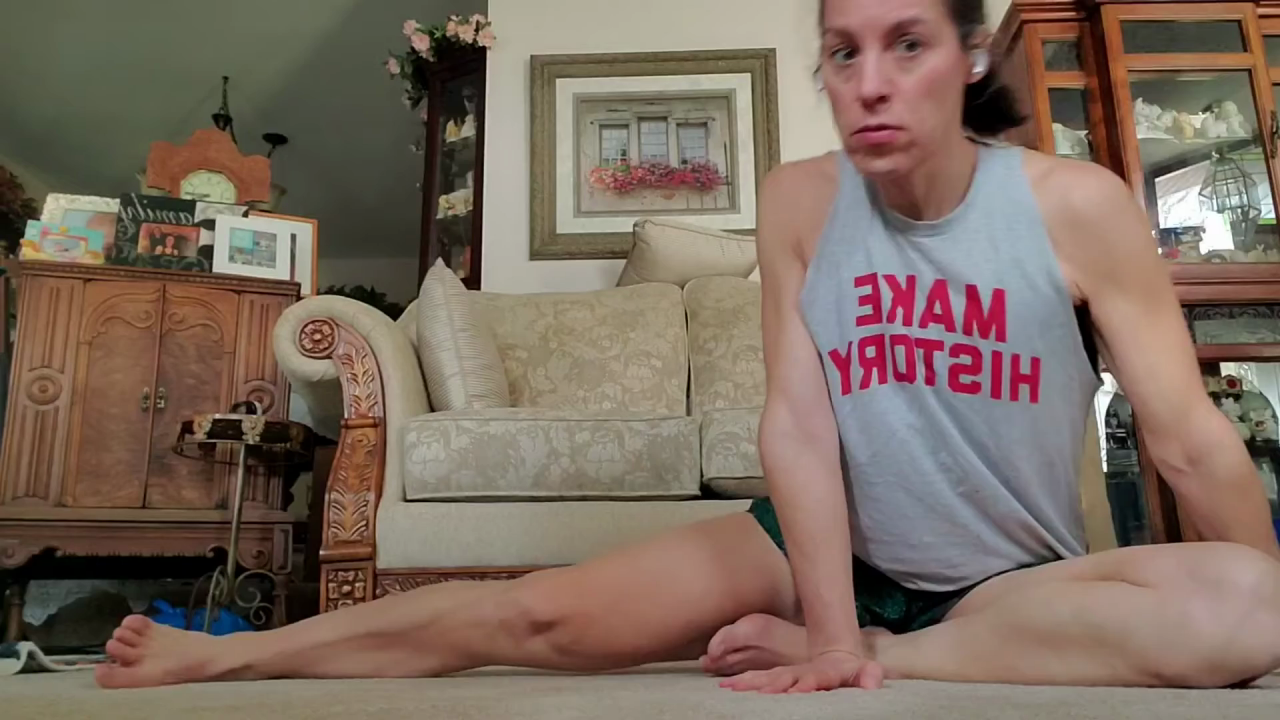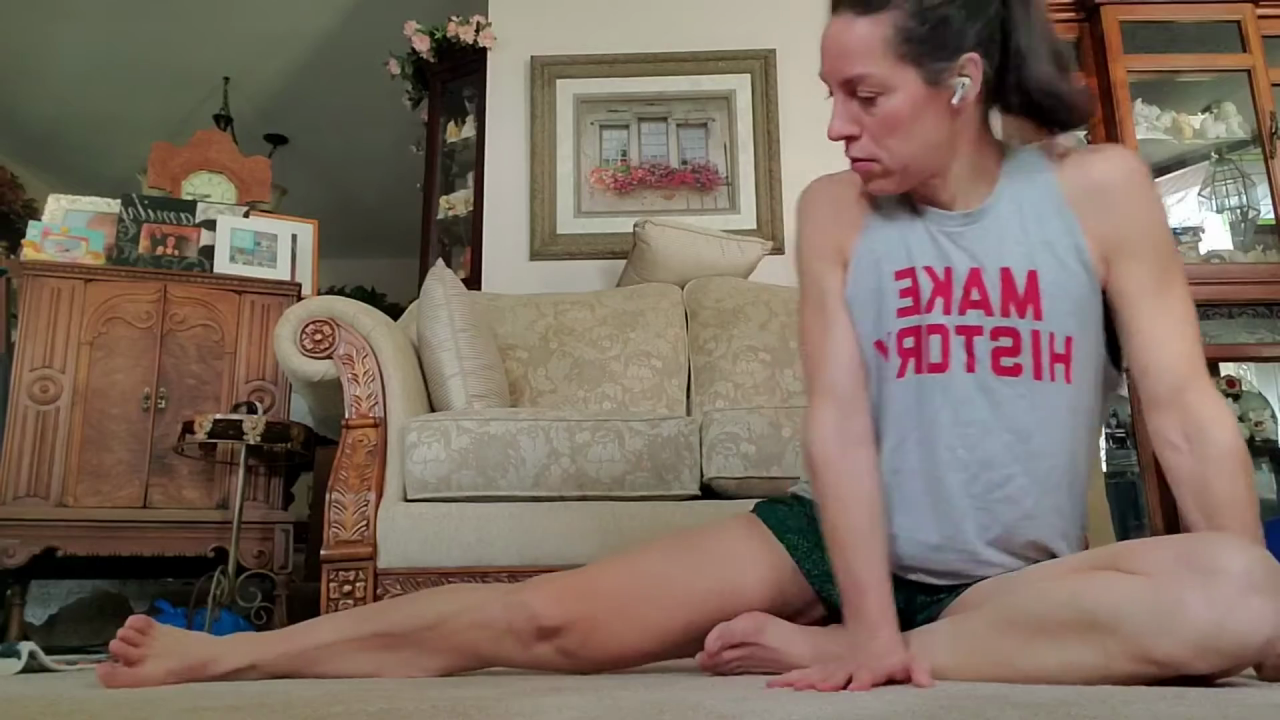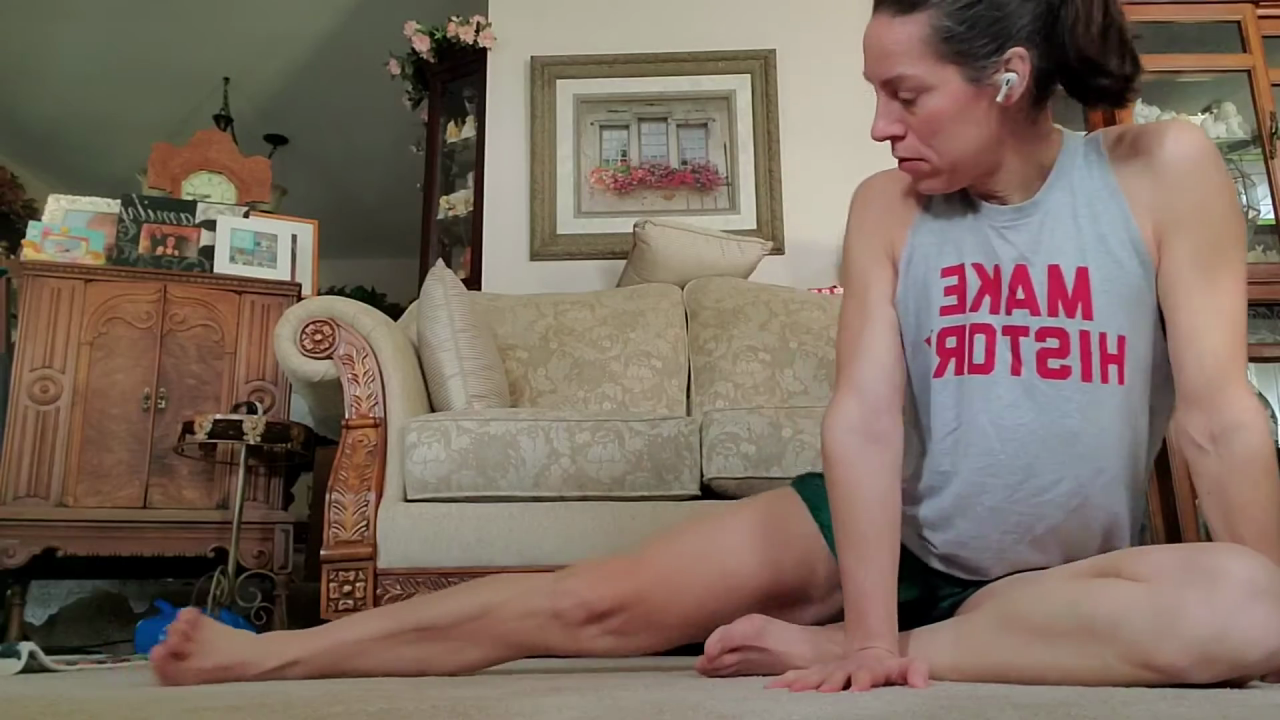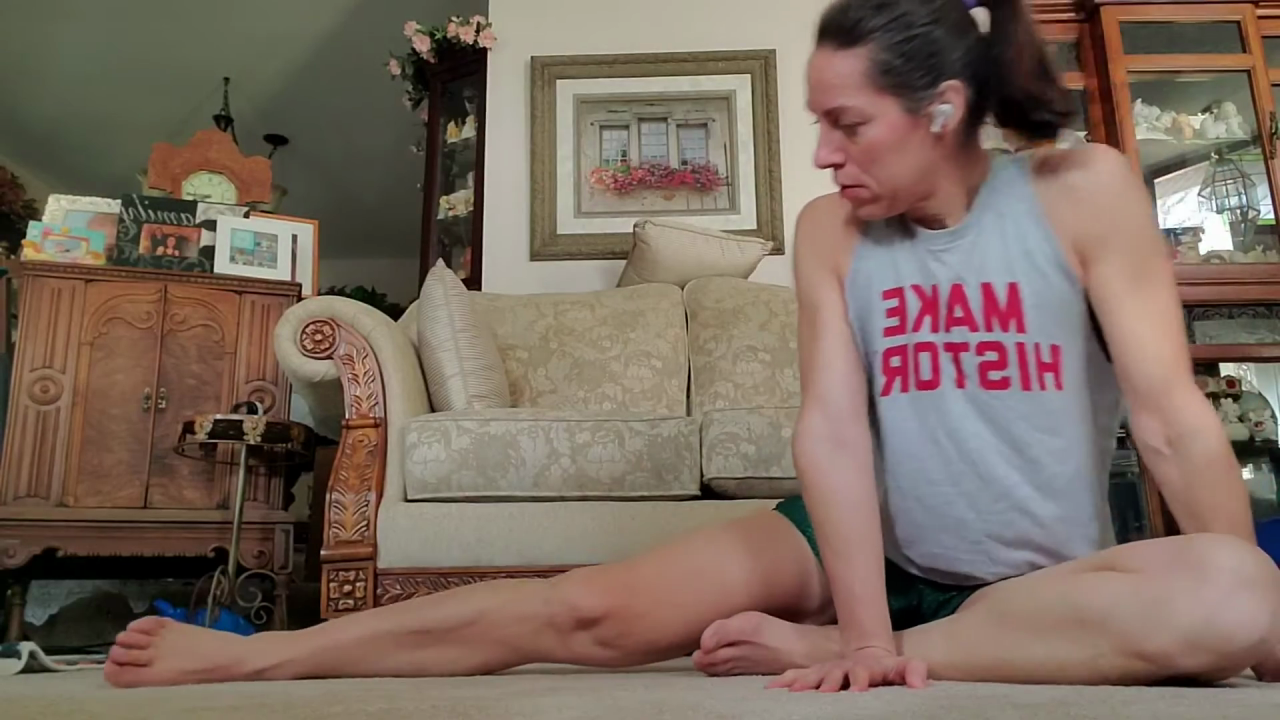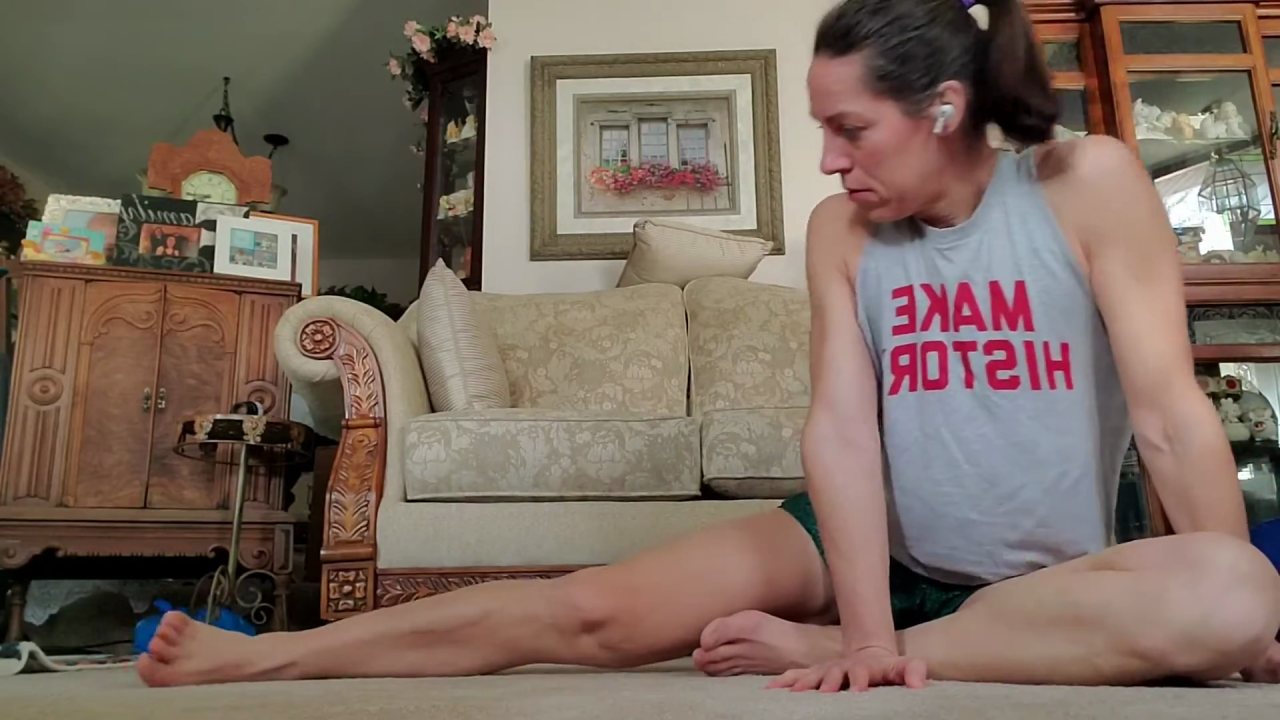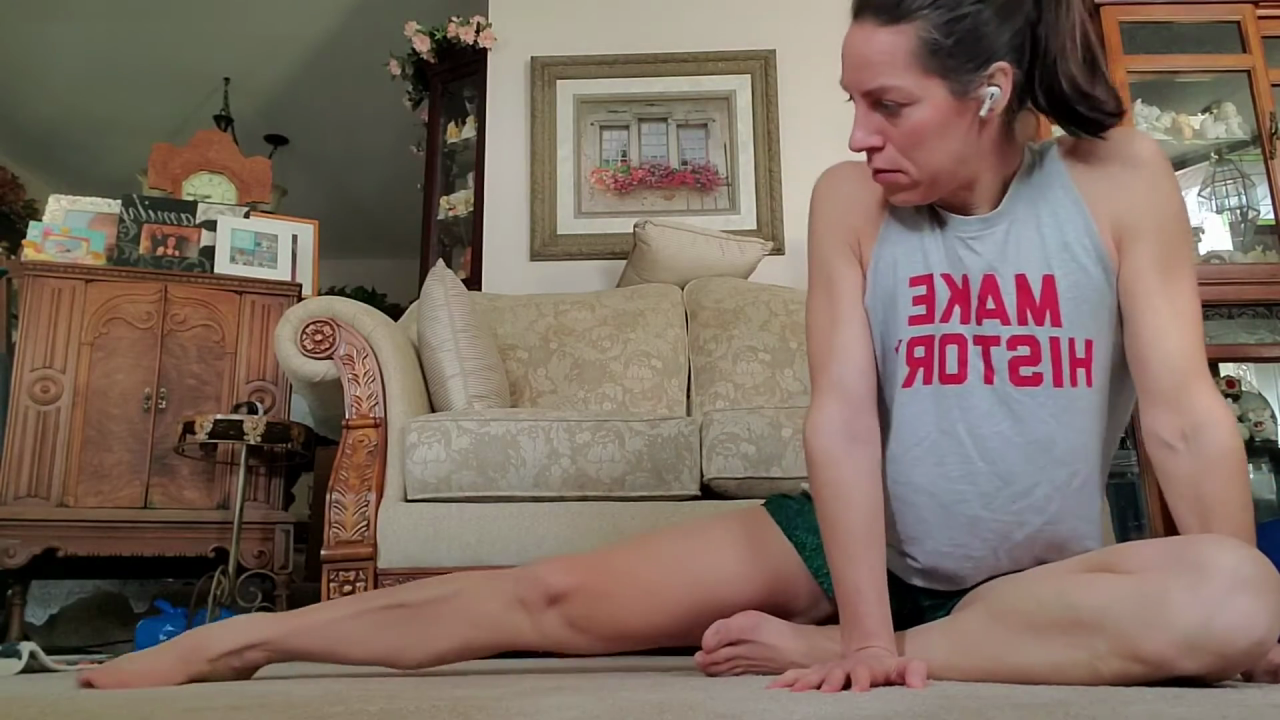
dt=0.4s
person 1, frame 1
left shoulder: (1078, 207)
right shoulder: (796, 200)
right elbow: (795, 425)
right wrist: (833, 629)
left hip: (1014, 580)
right hip: (839, 544)
right knee: (547, 612)
left ankle: (884, 658)
right ankle: (219, 655)
person 1, frame 2
left shoulder: (1102, 191)
right shoulder: (833, 210)
left elbow: (1185, 416)
right elbow: (837, 421)
right wrist: (873, 629)
left hip: (1012, 582)
right hip: (843, 539)
right knee: (553, 618)
left ankle: (820, 654)
right ankle: (226, 653)
person 1, frame 3
left shoulder: (1165, 171)
right shoulder: (885, 207)
right elbow: (863, 416)
right wrist: (870, 628)
left hip: (1048, 582)
right hip: (885, 526)
right knee: (599, 598)
left ankle: (818, 648)
right ankle: (266, 654)
person 1, frame 4
left shoulder: (1085, 190)
right shoulder: (830, 231)
left elbow: (1172, 418)
right elbow: (830, 432)
right wrist: (867, 631)
left hip: (1035, 587)
right hip: (866, 544)
right knee: (586, 611)
left ankle: (812, 652)
right ankle: (249, 656)
person 1, frame 5
left shoulder: (1090, 185)
right shoulder: (840, 229)
left elbow: (1171, 415)
right elbow: (839, 430)
right wrist: (870, 628)
left hip: (1037, 583)
right hip: (871, 541)
right knee: (592, 612)
left ankle: (813, 650)
right ankle: (264, 656)
person 1, frame 6
left shoulder: (1121, 180)
right shoulder: (848, 201)
right elbow: (841, 417)
right wrist: (869, 628)
left hip: (1034, 579)
right hip: (860, 538)
right knee: (556, 593)
left ankle: (812, 654)
right ankle: (233, 642)
